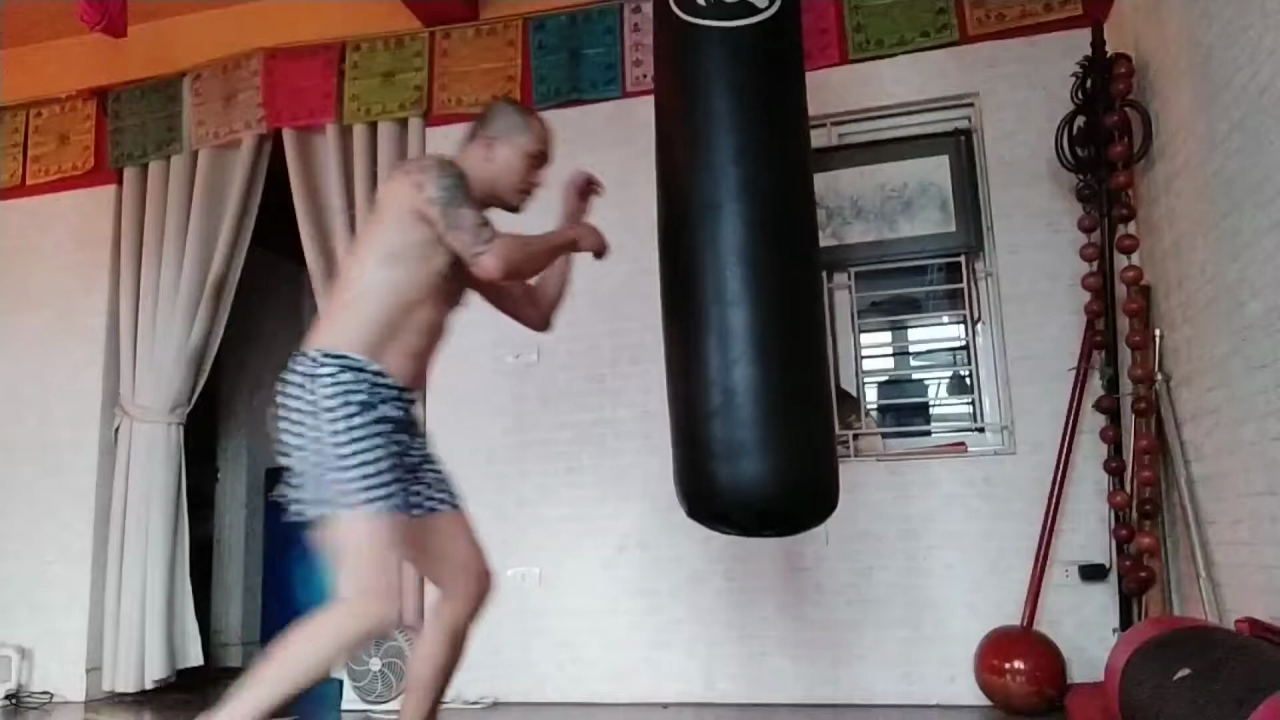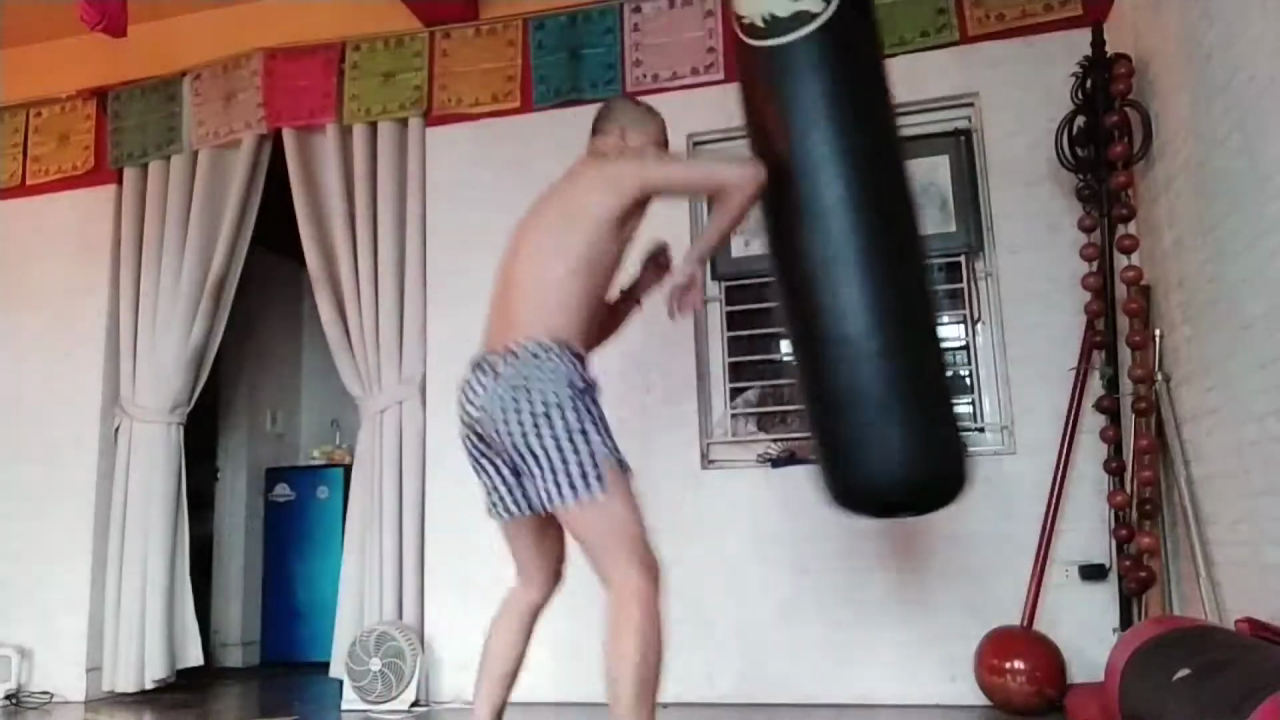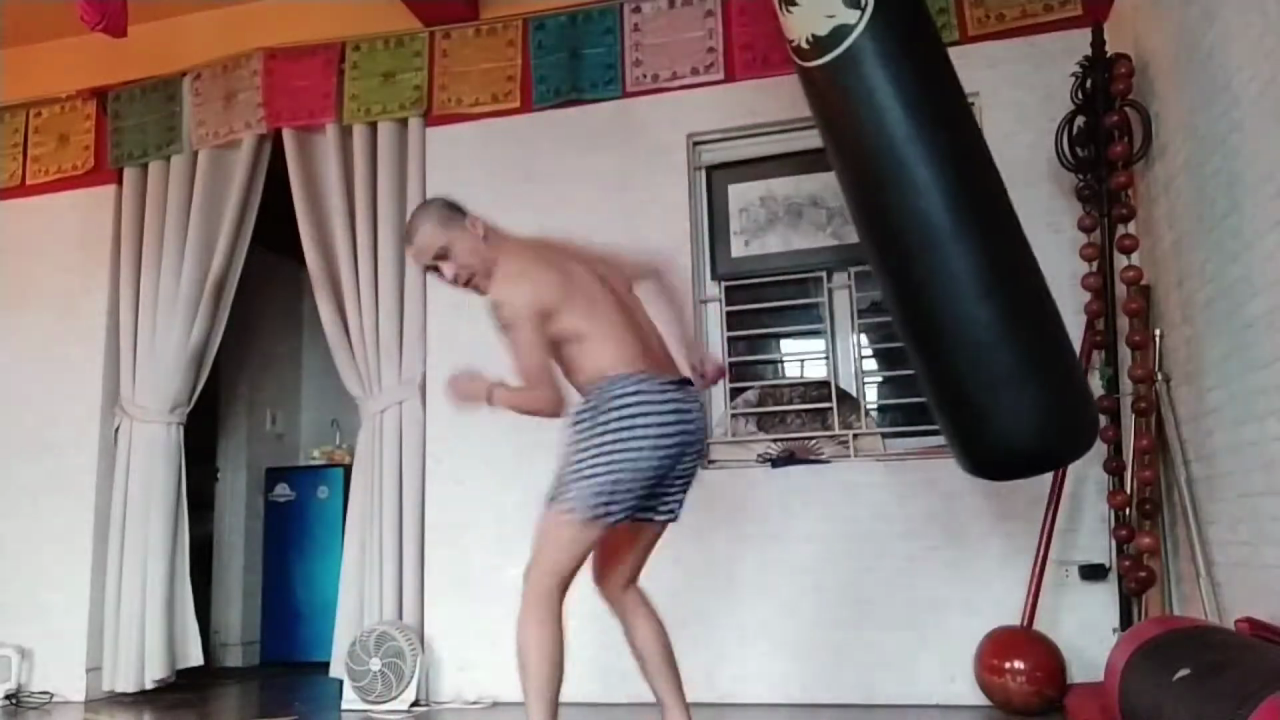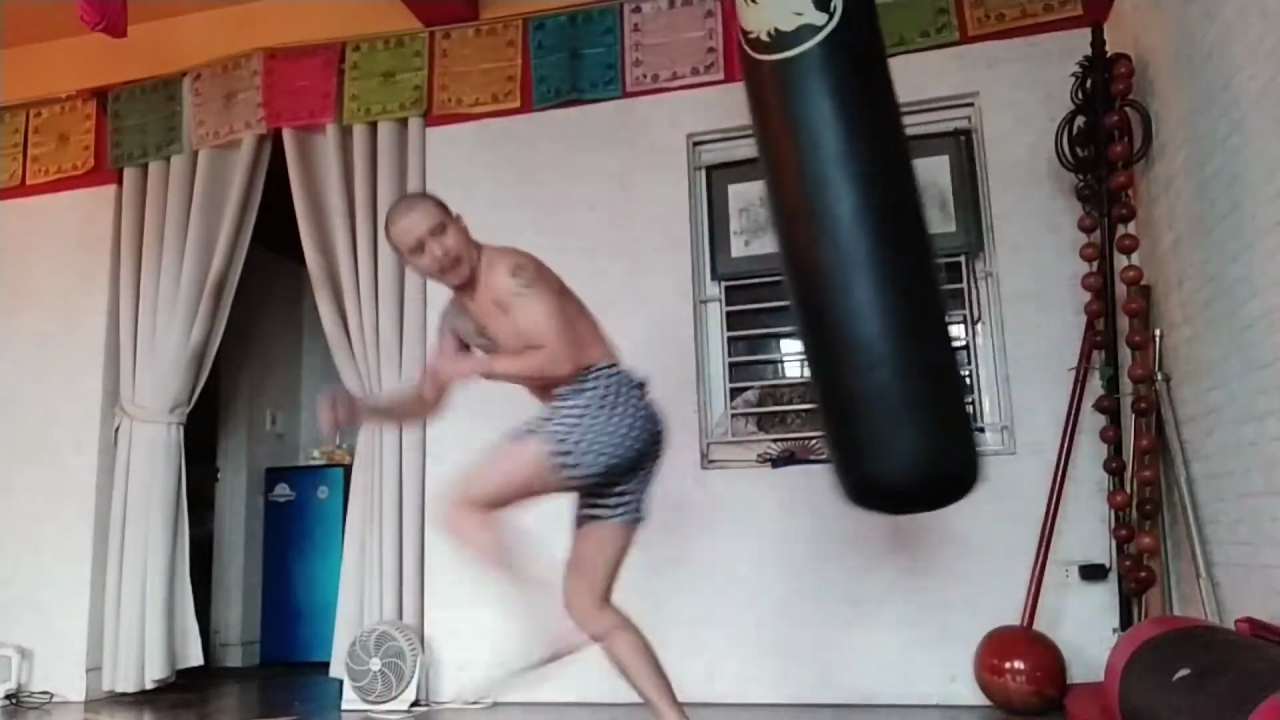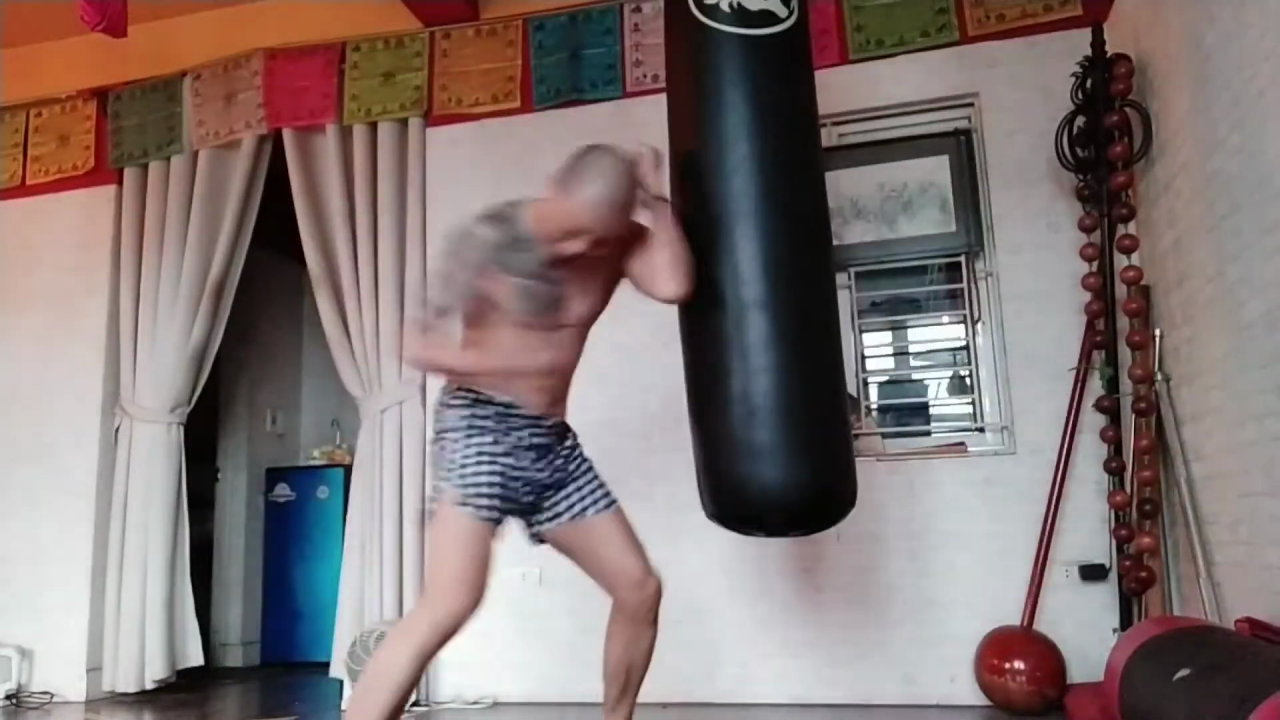
dt=0.4s
person 1, frame 1
left shoulder: (456, 232)
right shoulder: (430, 176)
left elbow: (538, 312)
right elbow: (495, 260)
left wrist: (568, 225)
right wrist: (573, 239)
left hip: (389, 417)
right hip: (338, 396)
left knee: (468, 582)
right knee: (370, 608)
person 1, frame 2
left shoulder: (568, 211)
right shoulder: (618, 171)
right elbow: (747, 176)
left wrist: (643, 284)
right wrist: (696, 260)
left hip: (486, 395)
right hip: (542, 384)
left knee: (536, 582)
right knee: (634, 580)
person 1, frame 3
left shoulder: (513, 291)
right shoulder: (553, 255)
left elbow: (546, 399)
right elbow: (647, 272)
left wrist: (487, 391)
right wrist: (696, 353)
left hip: (625, 411)
right hip: (673, 411)
left knee: (541, 590)
right knee: (616, 585)
person 1, frame 4
left shoulder: (511, 270)
right shoulder: (460, 315)
left elbow: (564, 359)
right elbow: (423, 401)
left wrist: (470, 371)
right wrist: (360, 412)
left hip: (608, 410)
right hip: (592, 423)
left knee: (460, 505)
right knee: (587, 602)
left ankle: (575, 628)
person 1, frame 5
left shoulder: (622, 242)
right shoulder: (491, 235)
left elbow: (676, 286)
right elbow: (423, 348)
left wrist: (654, 200)
right wrist: (521, 362)
left hip: (550, 443)
right hip: (481, 430)
left knee: (640, 588)
right knee: (449, 604)
